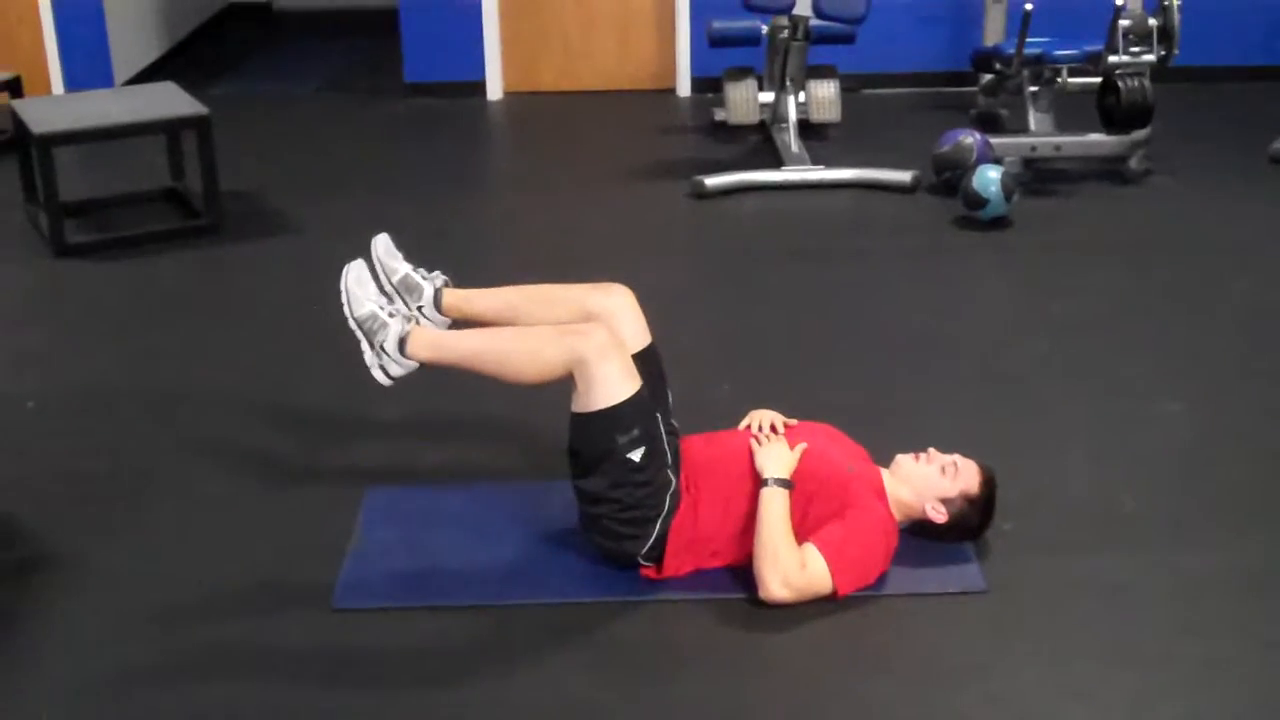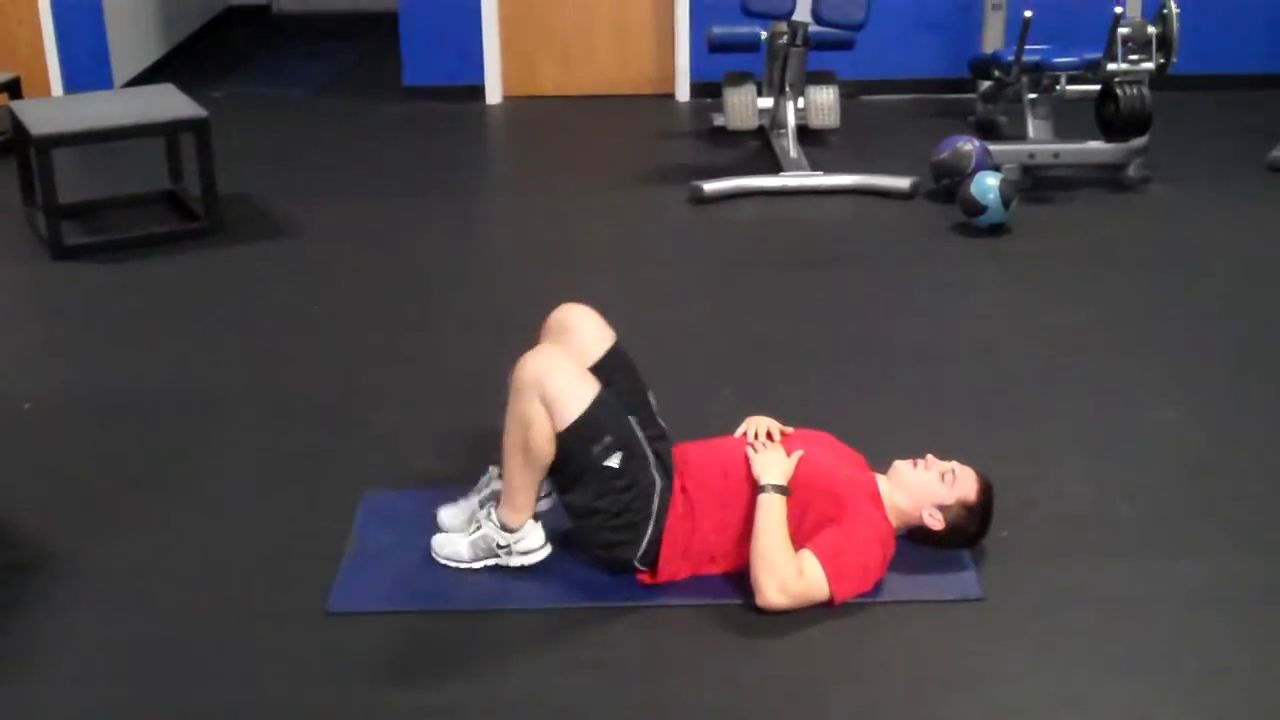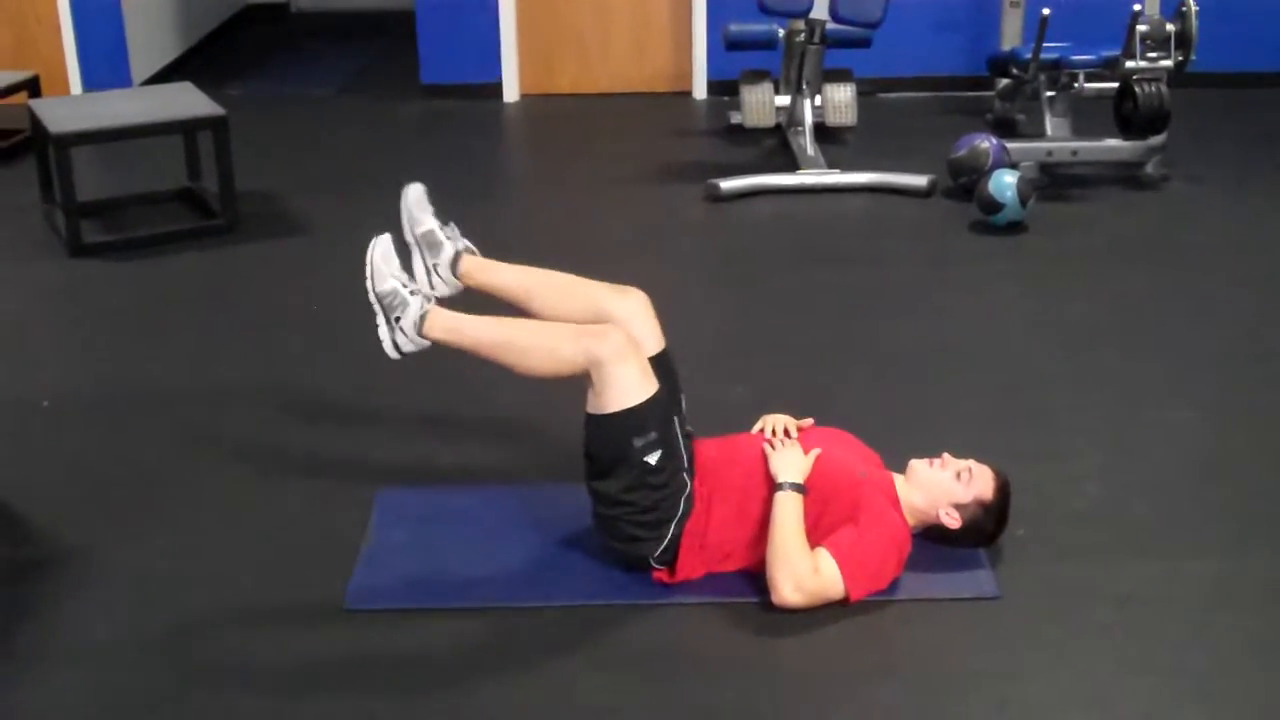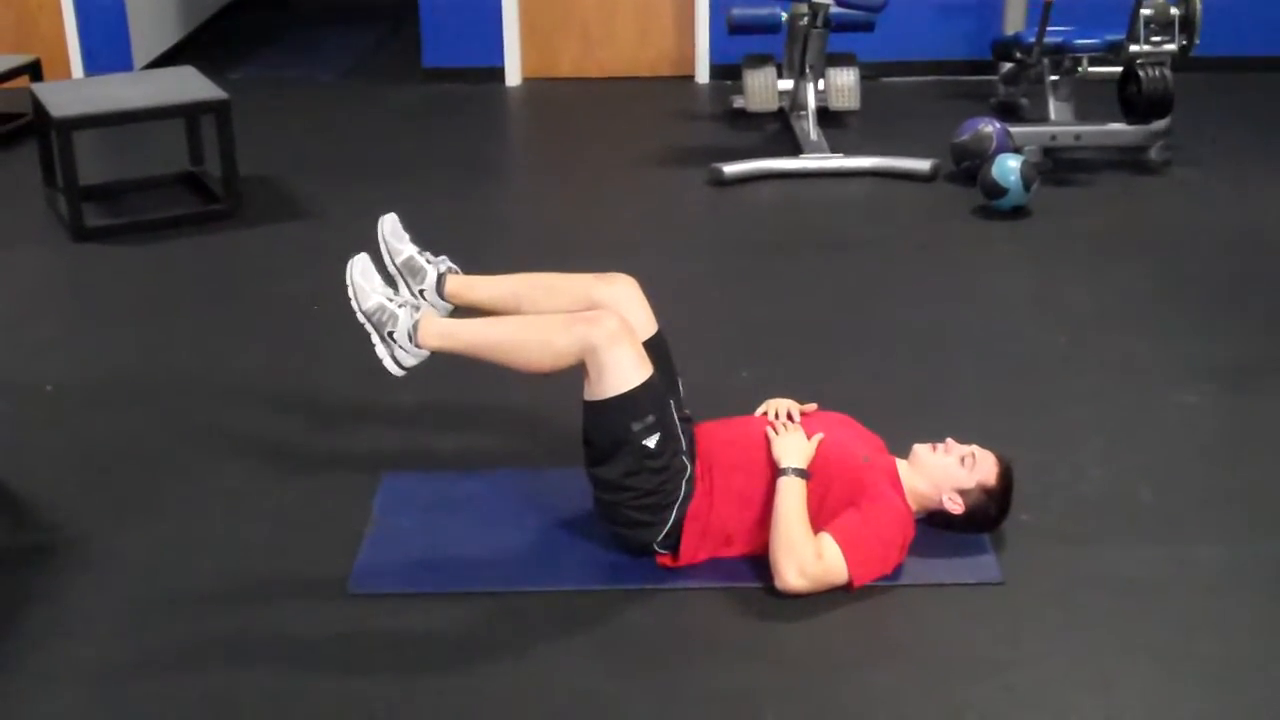
dt=1s
person 1, frame 1
left shoulder: (871, 531)
right shoulder: (856, 465)
left elbow: (777, 584)
left wrist: (775, 479)
right wrist: (767, 422)
left hip: (647, 520)
right hip: (669, 464)
left knee: (593, 343)
right knee: (611, 301)
left ankle: (404, 345)
right ankle: (436, 302)
person 1, frame 2
left shoulder: (869, 535)
right shoulder: (856, 472)
left elbow: (775, 590)
left wrist: (774, 484)
right wrist: (761, 429)
left hip: (646, 523)
right hip: (666, 470)
left knee: (539, 370)
right knee: (571, 322)
left ankle: (512, 528)
right ankle: (523, 481)
person 1, frame 3
left shoulder: (884, 536)
right shoulder: (870, 467)
left elbow: (790, 588)
left wrist: (790, 484)
right wrist: (782, 426)
left hip: (661, 523)
right hip: (683, 468)
left knee: (610, 344)
right knee: (625, 305)
left ankle: (420, 323)
right ankle: (451, 265)
person 1, frame 4
left shoulder: (887, 522)
right shoulder: (872, 452)
left elbow: (794, 575)
left wrist: (793, 468)
right wrist: (782, 410)
left hip: (664, 507)
right hip: (684, 450)
left knee: (602, 330)
right knee: (615, 291)
left ankle: (413, 334)
right ankle: (440, 287)
